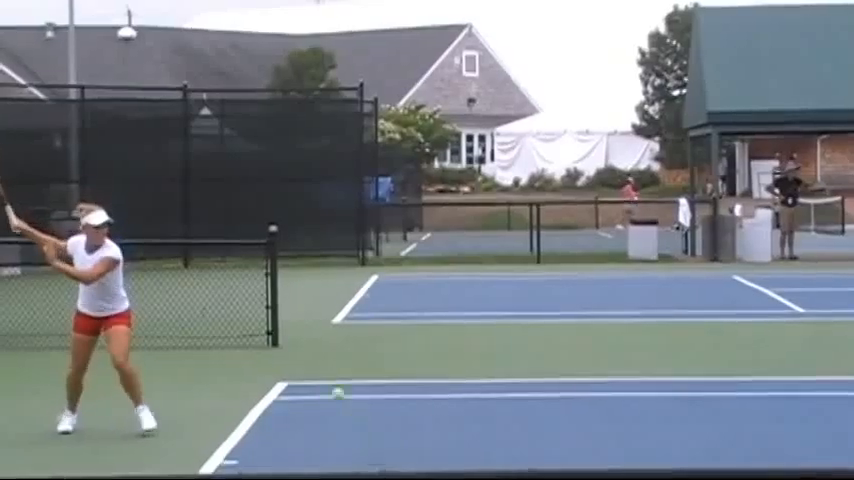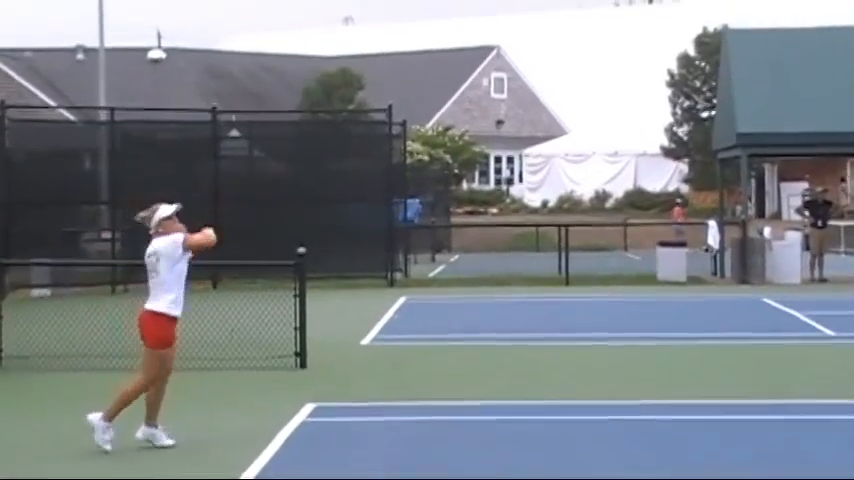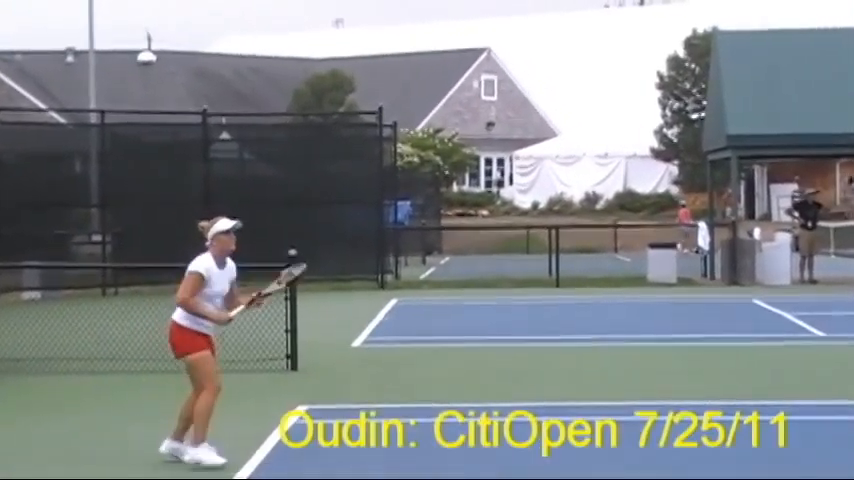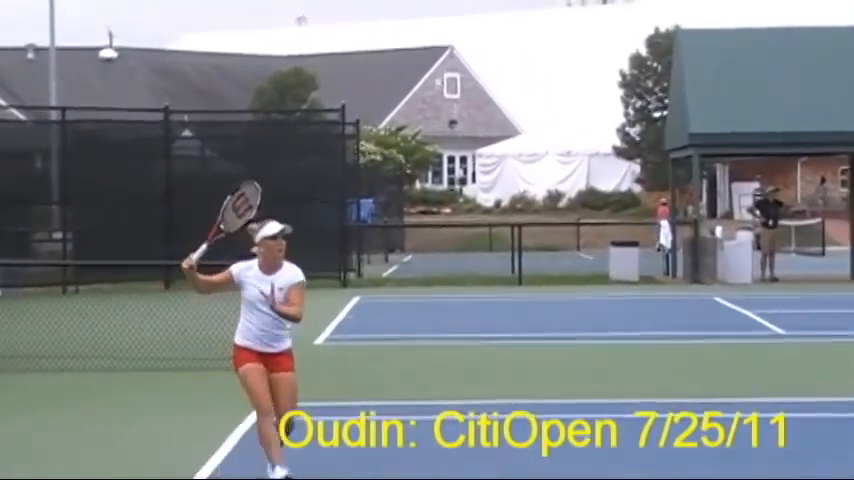
dt=0.7s
person 1, frame 1
left shoulder: (111, 253)
right shoulder: (76, 242)
left elbow: (87, 277)
right elbow: (54, 245)
left wrist: (56, 264)
right wrist: (25, 229)
left hip: (116, 314)
right hip: (86, 314)
left knee: (120, 361)
right knee: (76, 370)
left ankle: (140, 409)
right ankle: (70, 412)
person 1, frame 2
left shoulder: (154, 247)
right shoulder: (176, 241)
right elbow: (210, 239)
right wrist: (207, 231)
left hip: (153, 316)
right hip: (160, 319)
left knee: (161, 376)
right knee: (147, 380)
left ankle: (150, 427)
right ankle: (103, 419)
person 1, frame 3
left shoulder: (229, 266)
right shoulder: (203, 265)
left elbow: (230, 302)
right elbow: (183, 299)
left wrist: (248, 301)
right wrist: (212, 316)
left hip: (200, 333)
right hip: (187, 331)
left knee: (202, 390)
right knee: (211, 387)
left ankle: (175, 442)
right ankle: (197, 447)
person 1, frame 4
left shoulder: (294, 274)
right shoulder: (244, 270)
left elbow: (297, 314)
right elbow: (205, 286)
left wrist: (277, 307)
right wrist: (190, 273)
left hip: (280, 351)
right hip: (247, 350)
left knee: (286, 415)
right knee: (264, 407)
